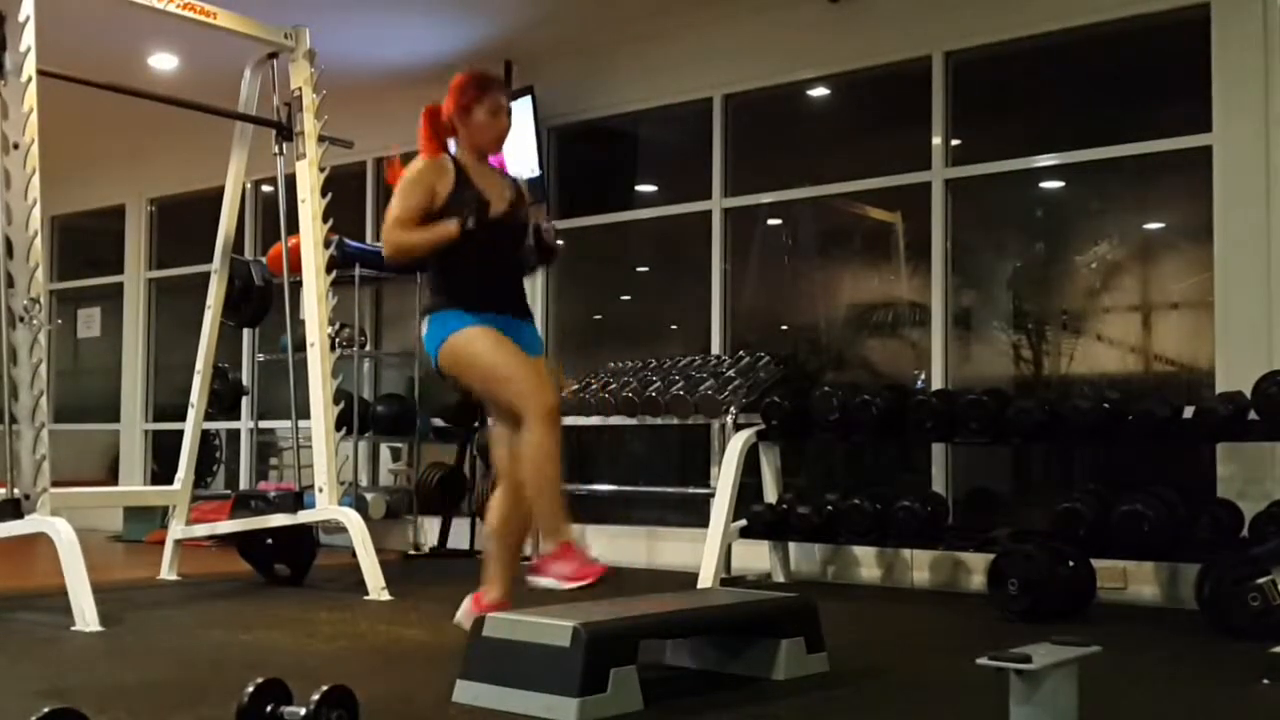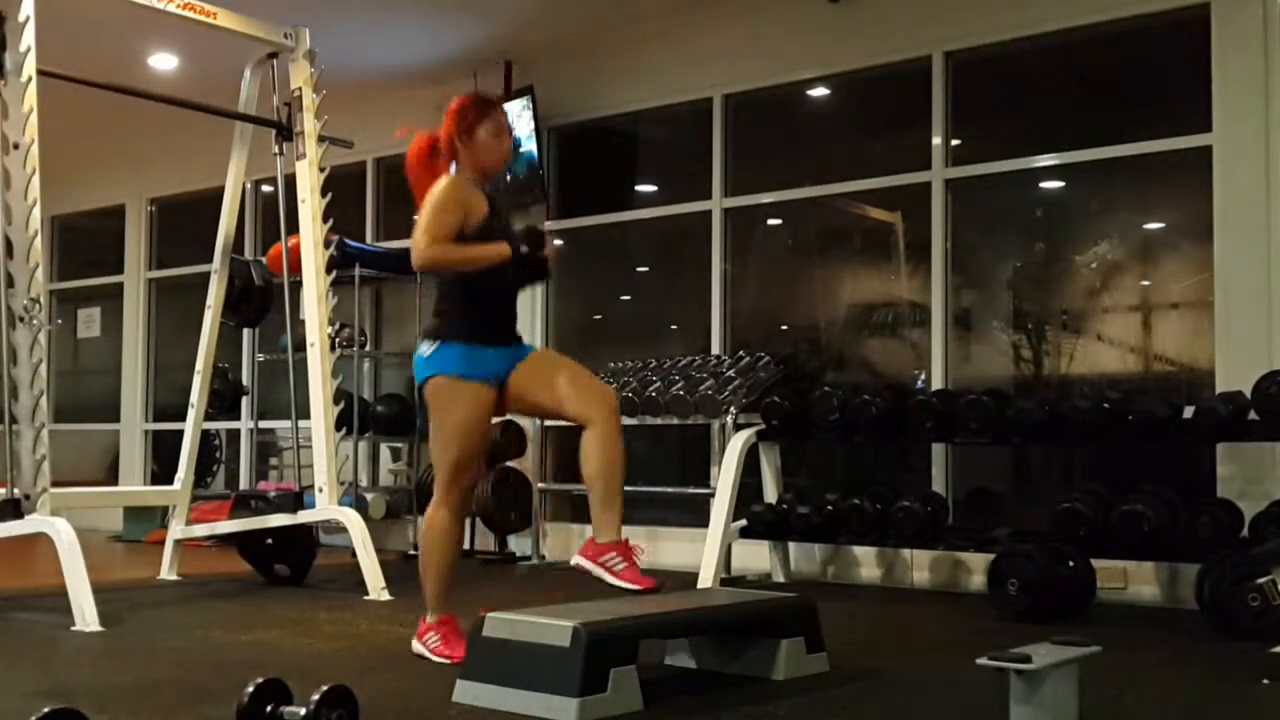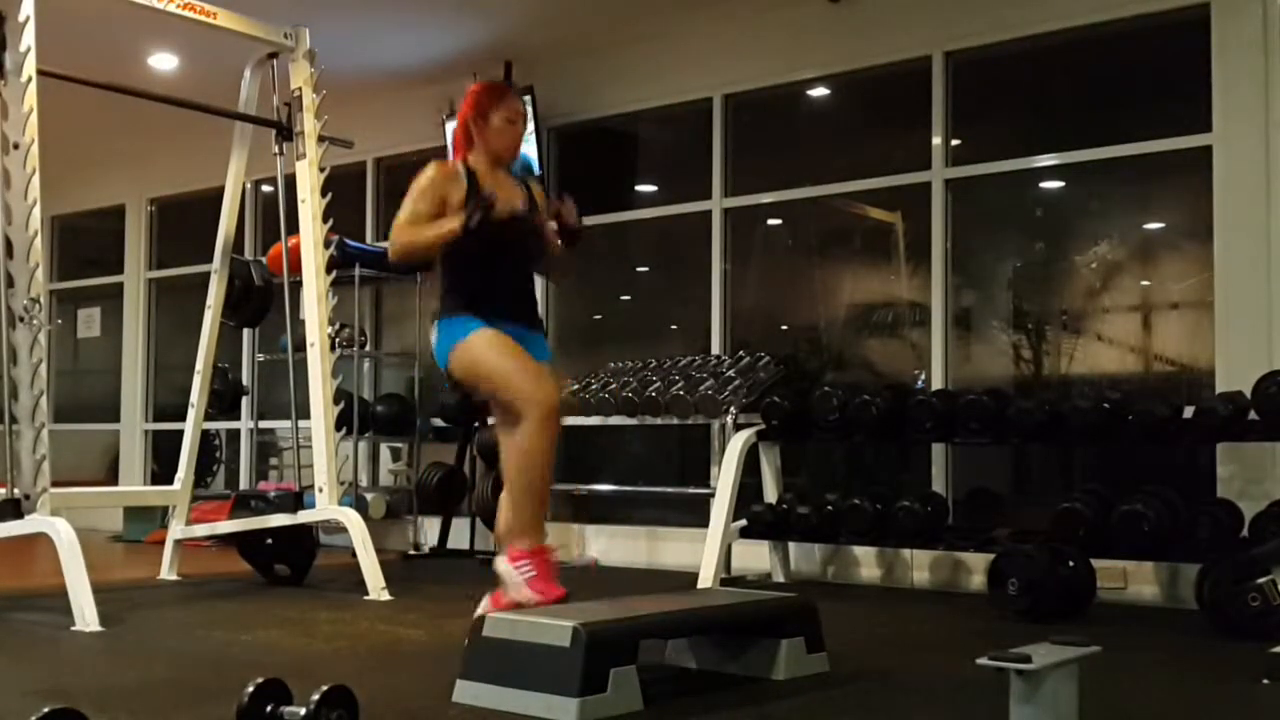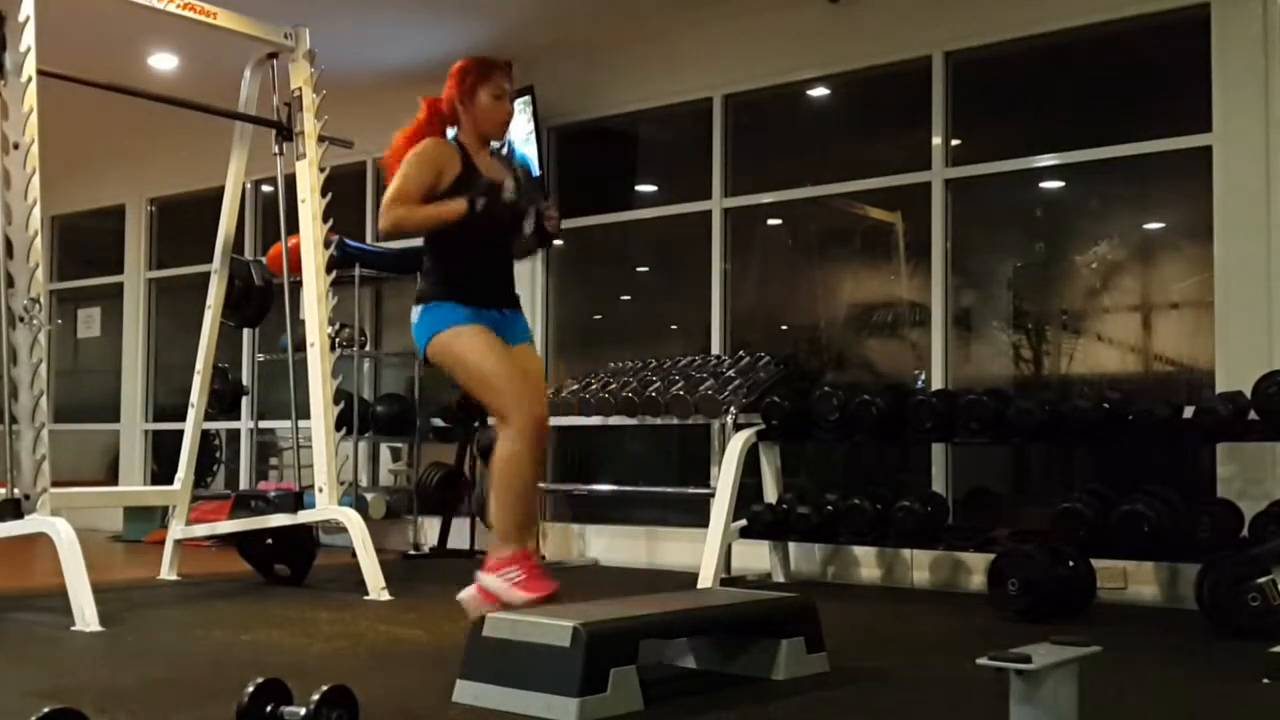
dt=0.5s
person 1, frame 1
left shoulder: (511, 187)
right shoulder: (431, 171)
right elbow: (392, 240)
right wrist: (463, 224)
left hip: (513, 323)
right hip: (454, 323)
left knee: (516, 468)
right knee: (541, 401)
left ankle: (492, 599)
right ankle: (554, 550)
person 1, frame 2
left shoulder: (491, 202)
right shoulder: (452, 189)
right elbow: (426, 252)
left wrist: (528, 266)
right wrist: (508, 250)
left hip: (506, 351)
right hip: (457, 351)
left knee: (602, 407)
right knee: (454, 490)
left ankle: (605, 545)
right ankle: (436, 623)
person 1, frame 3
left shoulder: (528, 188)
right shoulder: (444, 177)
left elbow: (544, 267)
right elbow: (400, 247)
left wrist: (562, 235)
right wrist: (466, 223)
left hip: (525, 328)
right hip: (468, 327)
left knee: (534, 440)
right knee: (539, 403)
left ankle: (506, 599)
right ankle: (525, 551)
person 1, frame 4
left shoulder: (500, 168)
right shoulder: (434, 154)
right elbow: (388, 219)
left wrist: (534, 231)
right wrist: (470, 205)
left hip: (503, 311)
right hip: (448, 311)
left knee: (531, 433)
right knee: (526, 414)
left ankle: (498, 578)
right ankle: (507, 557)
